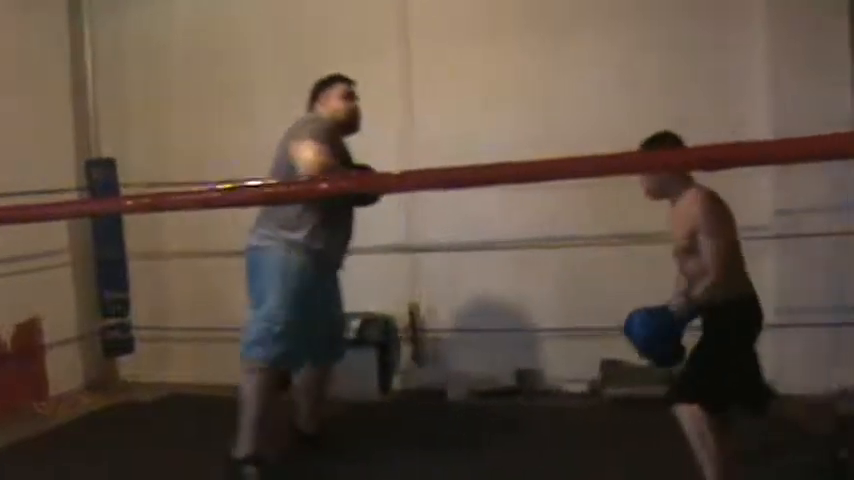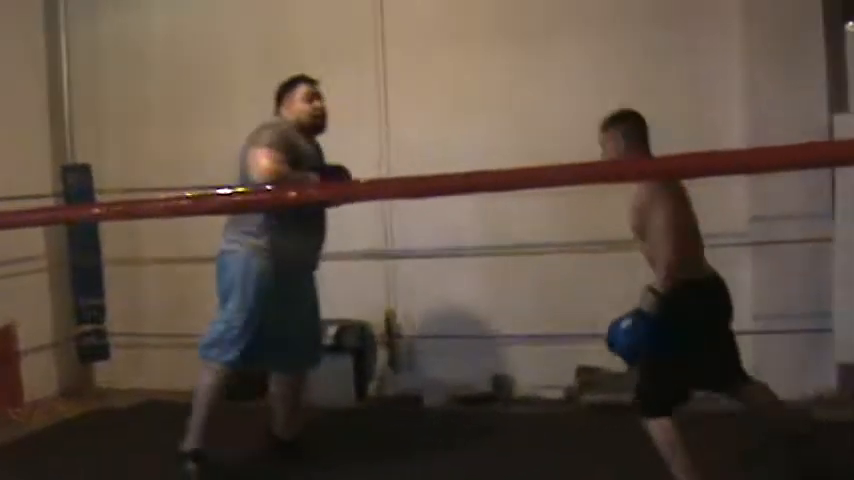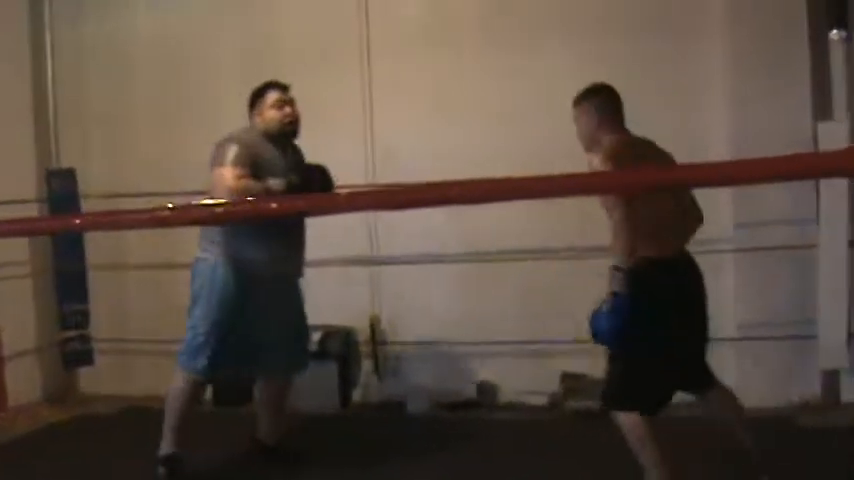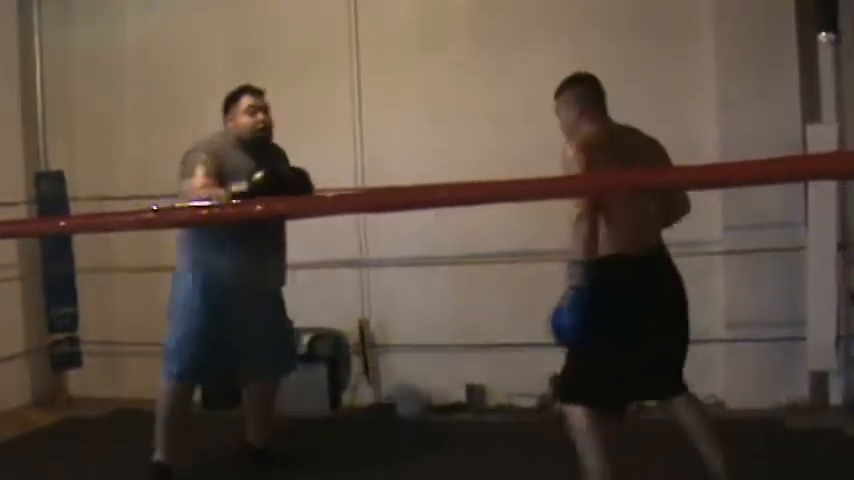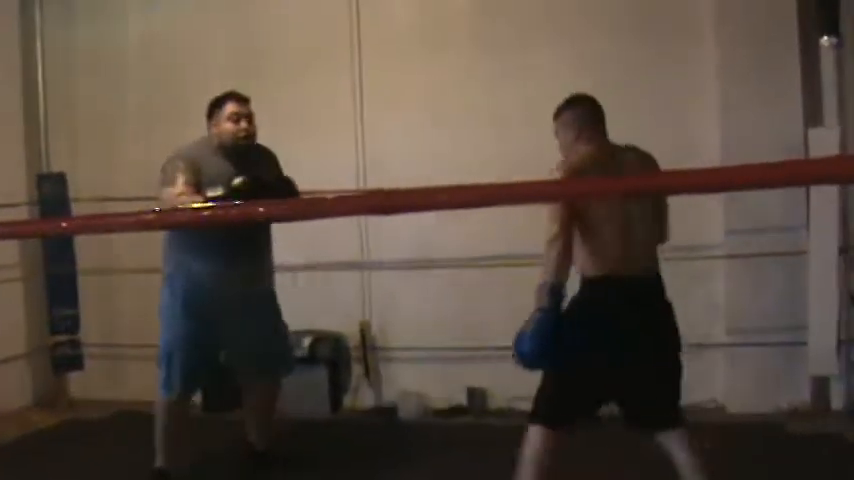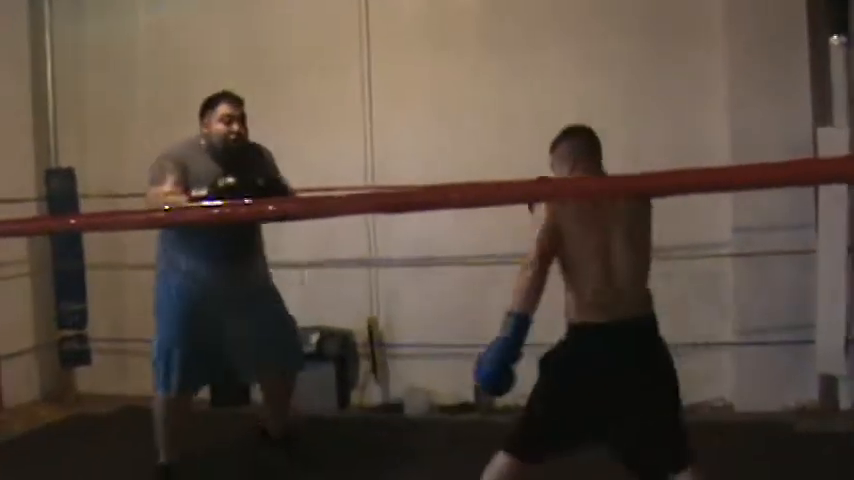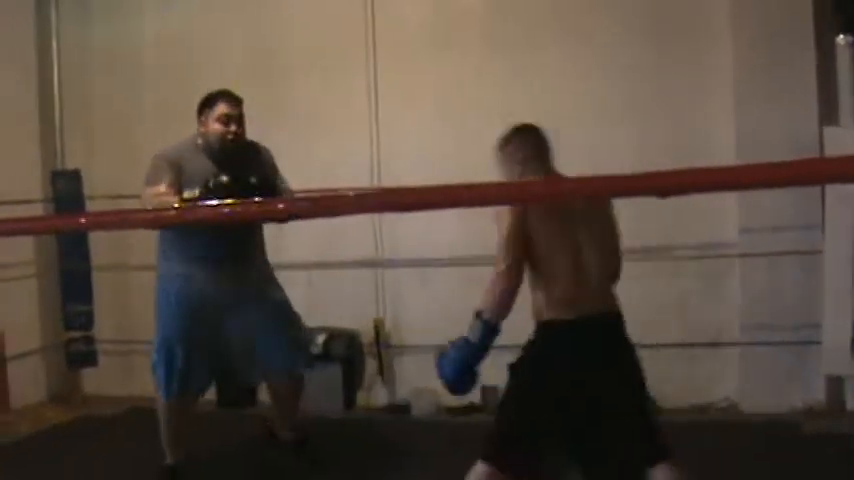
dt=0.1s
person 1, frame 1
left shoulder: (332, 138)
right shoulder: (313, 128)
right elbow: (313, 168)
left hip: (315, 258)
right hip: (286, 252)
left knee: (320, 350)
right knee: (268, 349)
left ankle: (308, 430)
person 1, frame 2
left shoulder: (308, 145)
right shoulder: (274, 134)
right elbow: (266, 175)
left wrist: (325, 184)
right wrist: (317, 182)
left hip: (291, 264)
right hip: (253, 257)
left knee: (293, 356)
right knee: (226, 352)
left ankle: (285, 438)
right ankle: (193, 447)
person 1, frame 3
left shoulder: (291, 152)
right shoulder: (239, 144)
left elbow: (302, 198)
right elbow: (226, 190)
left wrist: (314, 187)
right wrist: (280, 188)
left hip: (279, 275)
right hip: (228, 268)
left knee: (279, 362)
right knee: (200, 359)
left ankle: (268, 442)
person 1, frame 4
left shoulder: (274, 154)
right shoulder: (208, 151)
left elbow: (283, 200)
right elbow: (194, 199)
left wrist: (295, 190)
right wrist: (244, 192)
left hip: (259, 280)
right hip: (206, 276)
left knee: (264, 366)
right knee: (182, 367)
left ankle: (258, 446)
person 1, frame 5
left shoulder: (263, 159)
right shoulder: (186, 159)
left elbow: (287, 203)
right elbow: (171, 205)
left wrist: (283, 196)
right wrist: (224, 198)
left hip: (251, 286)
right hip: (195, 287)
left knee: (266, 369)
right knee: (177, 380)
left ankle: (260, 448)
person 1, frame 6
left shoulder: (257, 156)
right shoulder: (176, 159)
right elbow: (158, 205)
left wrist: (276, 196)
right wrist: (210, 199)
left hip: (246, 282)
right hip: (187, 285)
left knee: (281, 356)
right knee: (175, 379)
left ankle: (277, 432)
person 1, frame 7
left shoulder: (256, 155)
right shoulder: (172, 159)
right elbow: (153, 206)
left wrist: (271, 196)
right wrist: (201, 199)
left hip: (249, 283)
right hip: (186, 286)
left knee: (287, 358)
right knee: (176, 381)
left ankle: (287, 436)
person 2, frame 1
left shoulder: (701, 205)
right shoulder: (681, 208)
left elbow: (717, 275)
left wrist: (676, 313)
right wrist: (676, 306)
left hip: (730, 316)
right hip: (735, 312)
left knee: (685, 396)
right knee: (758, 399)
person 2, frame 2
left shoulder: (652, 187)
right shoulder: (656, 179)
left elbow: (671, 250)
left wrist: (651, 305)
right wrist: (654, 301)
left hip: (688, 301)
right hip: (706, 293)
left knee: (652, 404)
right knee: (735, 381)
person 2, frame 3
left shoulder: (605, 157)
right shoulder: (653, 154)
left elbow: (622, 221)
right elbow: (693, 218)
left wrist: (618, 287)
left hip: (650, 282)
right hip: (683, 275)
left knee: (623, 400)
right knee: (701, 381)
person 2, frame 4
left shoulder: (581, 146)
right shoulder: (645, 143)
left elbow: (585, 214)
right elbow: (679, 206)
left wrist: (578, 287)
left hip: (617, 276)
right hip: (659, 271)
left knee: (578, 395)
right knee: (672, 390)
person 2, frame 5
left shoulder: (573, 168)
right shoulder: (644, 162)
left elbow: (560, 238)
left wrist: (544, 312)
left hip: (601, 305)
right hip: (650, 298)
left knee: (548, 417)
right knee: (665, 422)
person 2, frame 6
left shoulder: (560, 202)
right shoulder: (636, 197)
left elbow: (534, 268)
left wrist: (506, 343)
left hip: (587, 345)
right hip: (640, 339)
left knee: (517, 448)
person 2, frame 7
left shoulder: (522, 201)
right shoulder: (596, 196)
left elbow: (505, 280)
left wrist: (474, 341)
left hip: (558, 342)
right hip: (608, 335)
